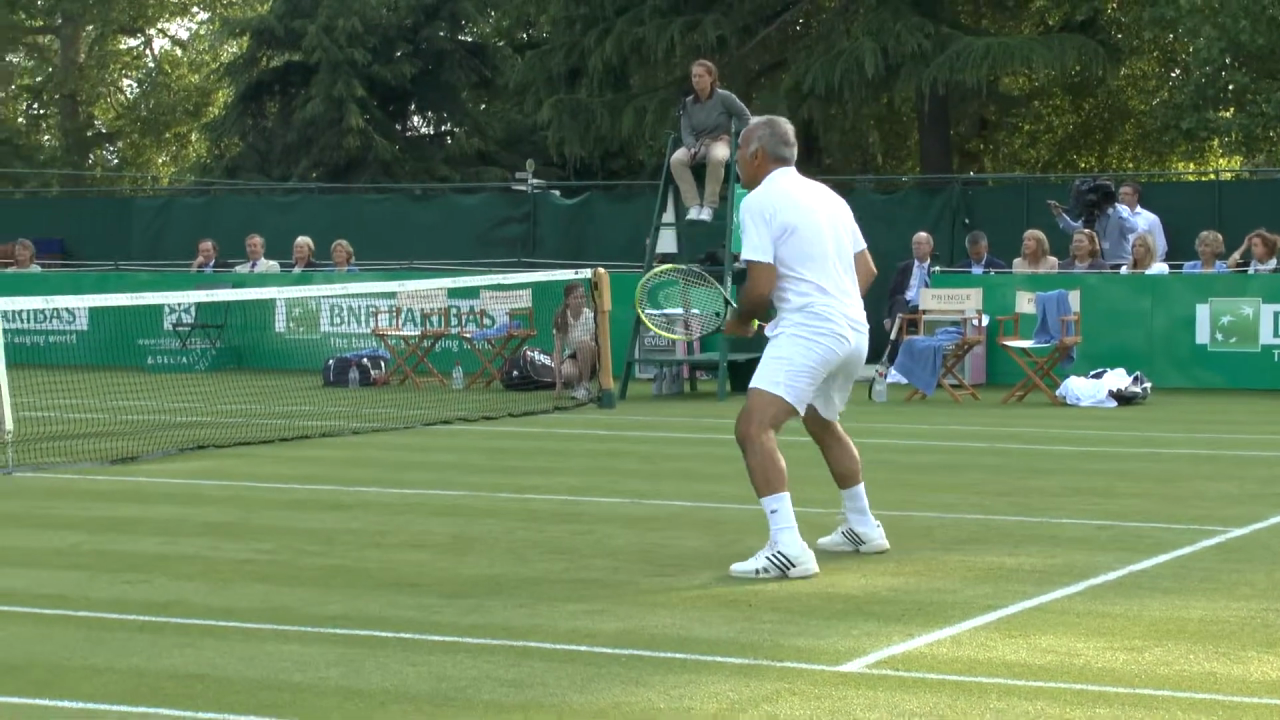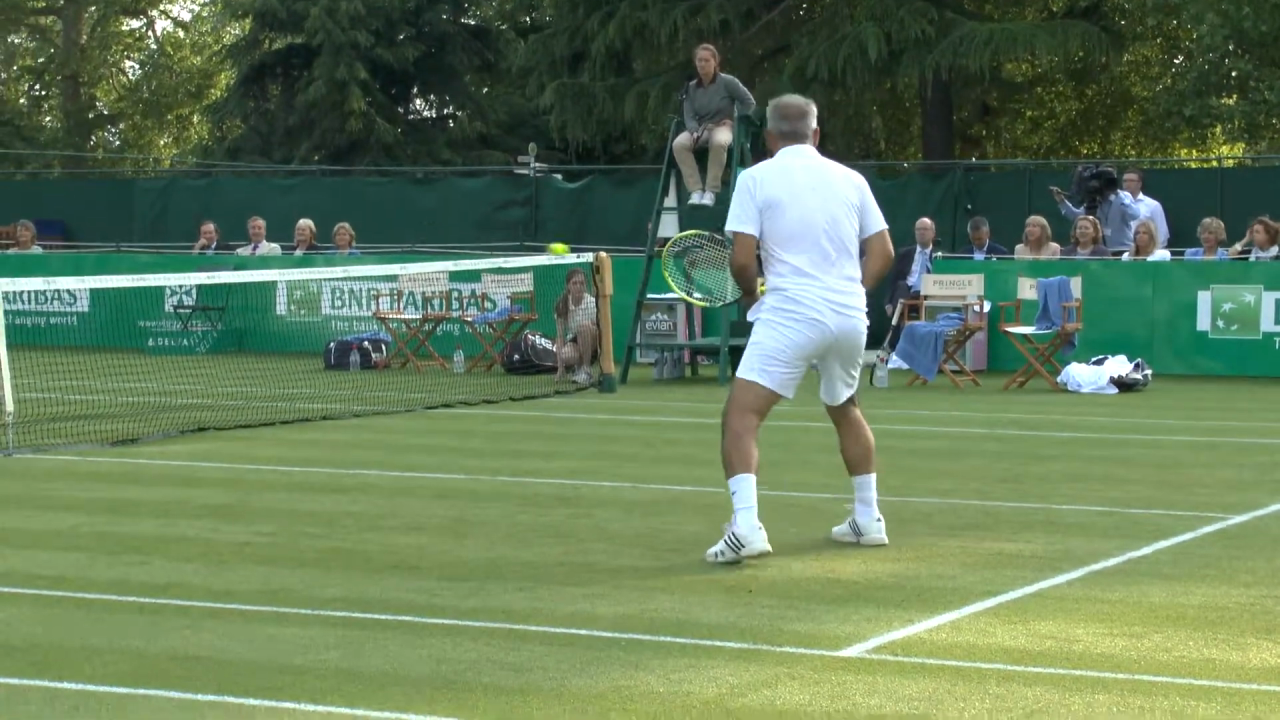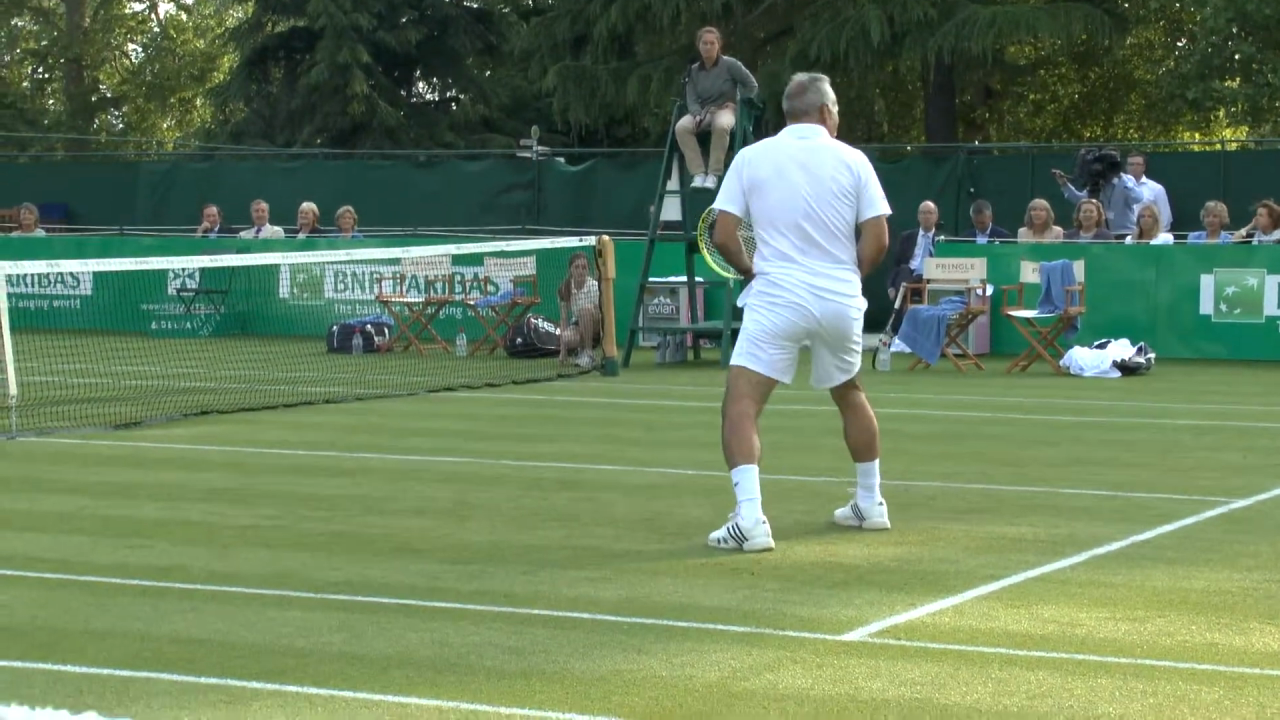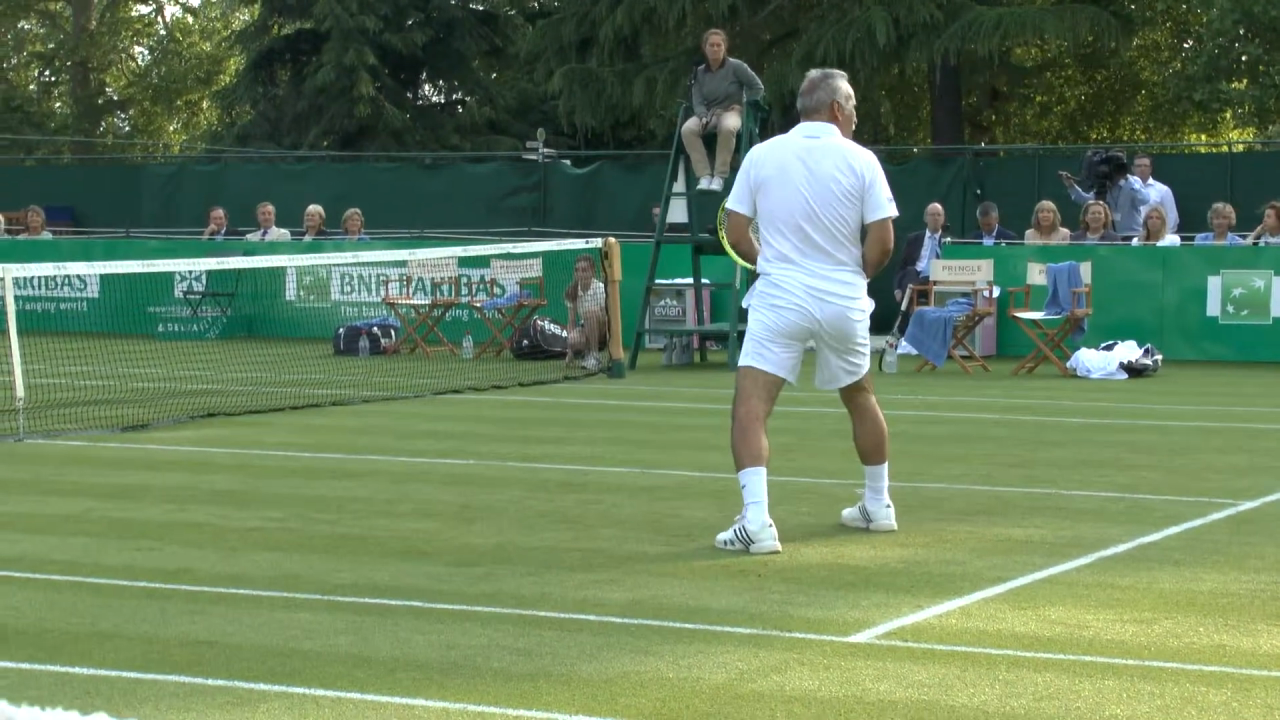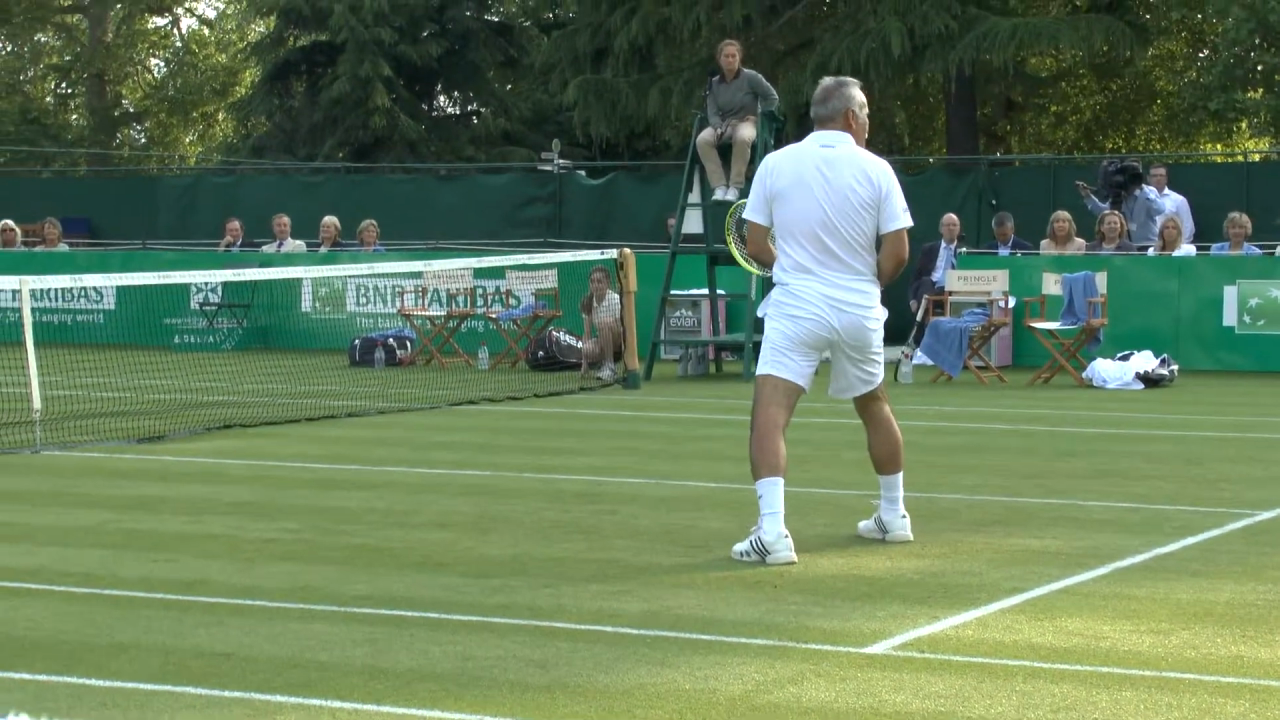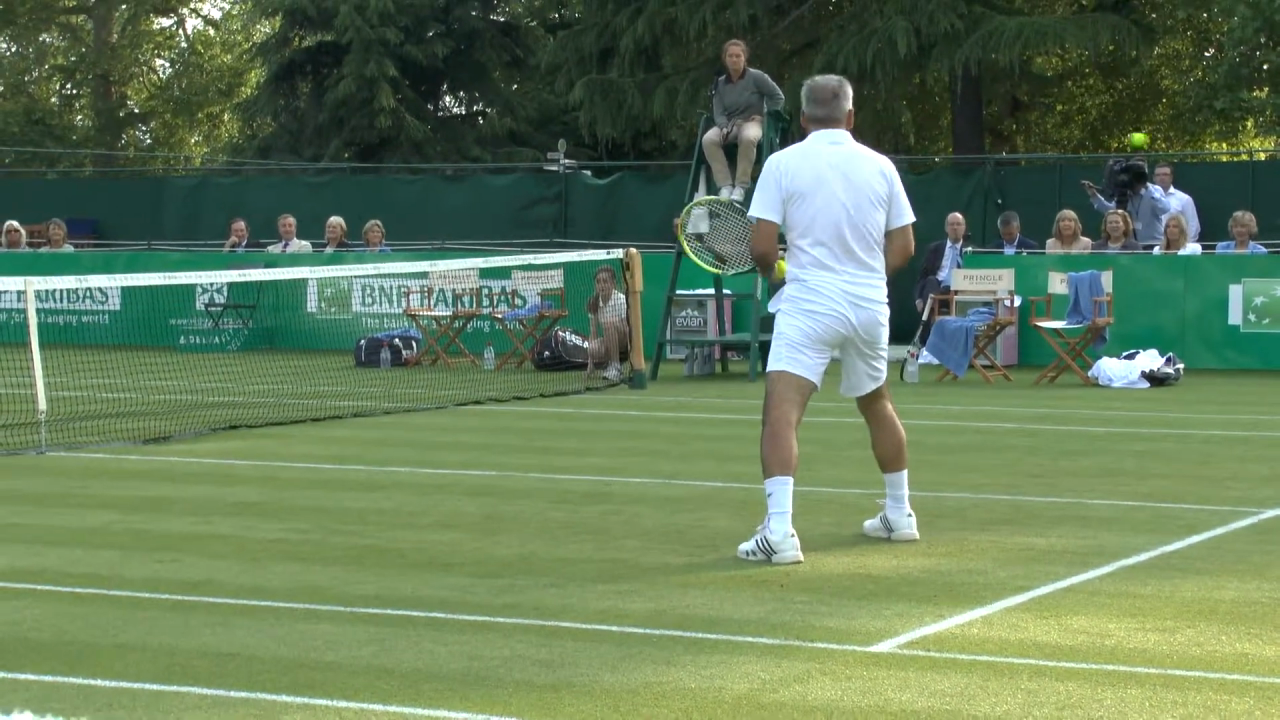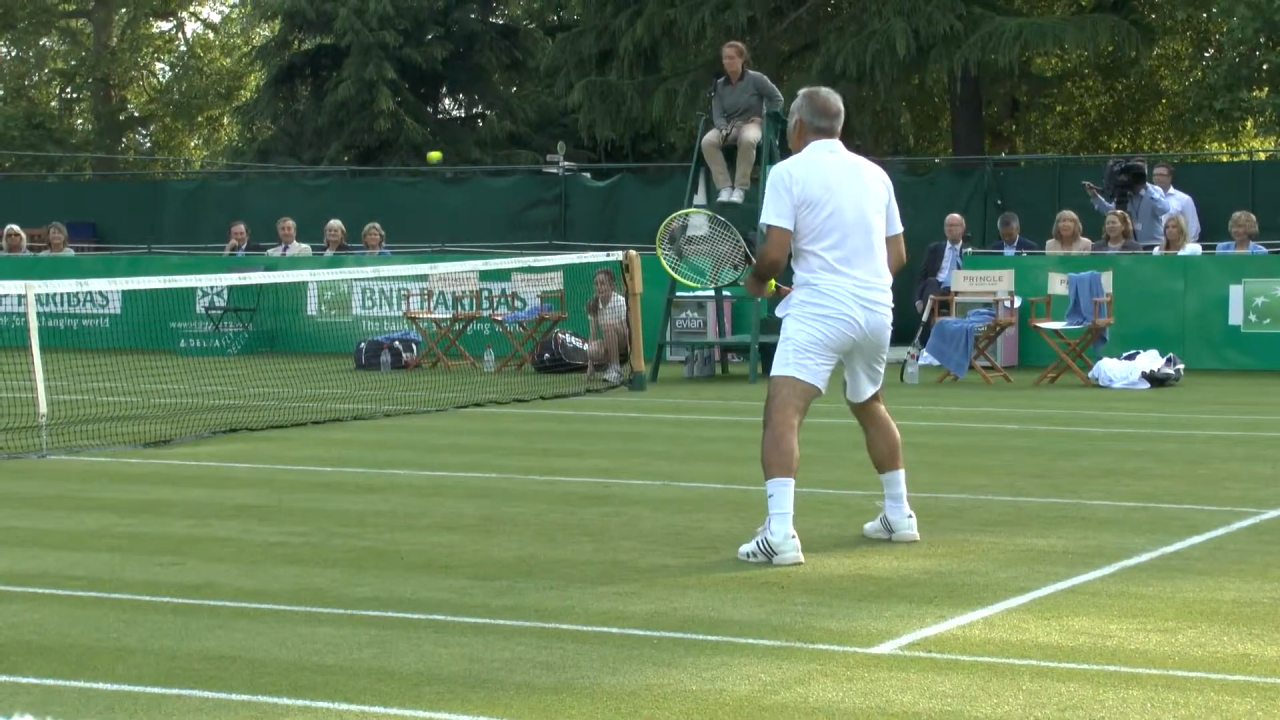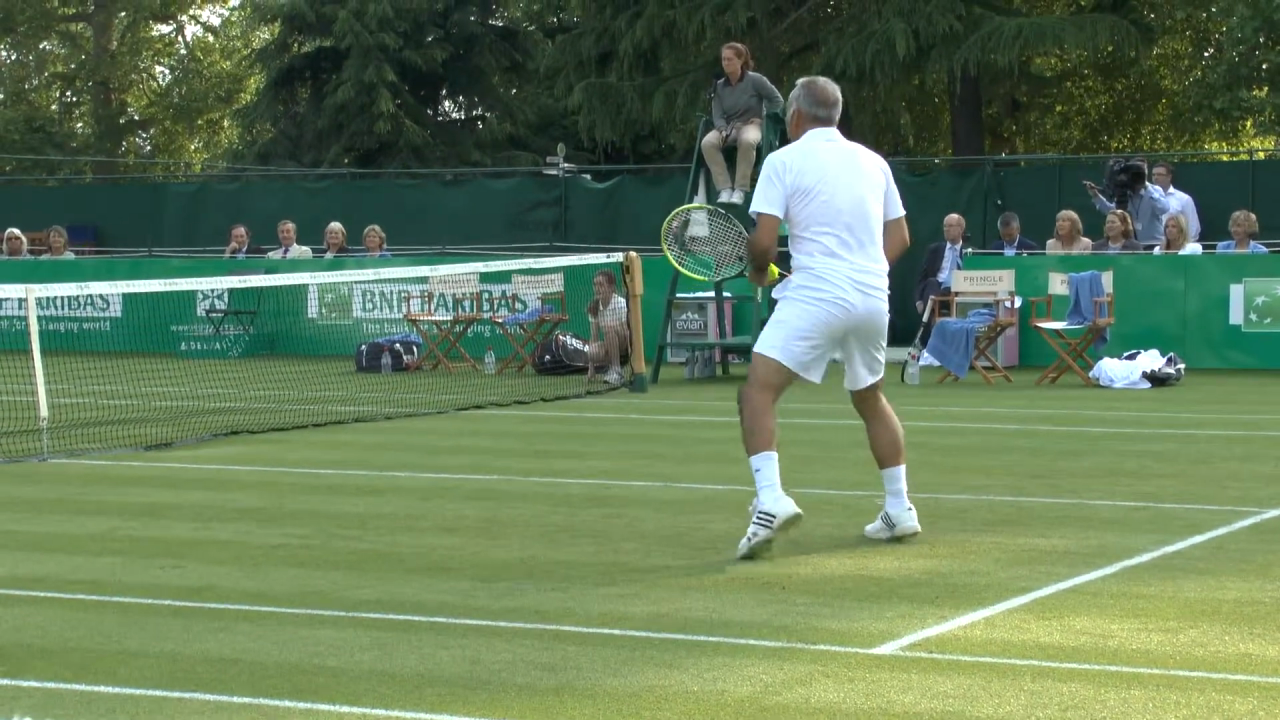
dt=0.3s
person 1, frame 1
left shoulder: (759, 201)
right shoulder: (828, 196)
left elbow: (761, 287)
right elbow: (867, 270)
left wrist: (741, 319)
left hip: (807, 331)
right hip: (851, 331)
left knee: (753, 428)
right knee: (822, 425)
left ankle: (788, 547)
right ankle: (863, 526)
person 1, frame 2
left shoulder: (756, 178)
right shoulder: (850, 179)
left elbow: (742, 260)
right elbow: (884, 254)
left wrist: (751, 293)
left hip: (792, 315)
right hip: (850, 317)
left knee: (740, 418)
right knee: (846, 411)
left ankle: (745, 525)
right ankle: (867, 518)
person 1, frame 3
left shoulder: (751, 157)
right shoulder: (853, 159)
left elbow: (723, 236)
right elbow: (878, 241)
left wrist: (750, 270)
left hip: (777, 299)
right hip: (841, 301)
left knee: (740, 405)
right knee: (850, 395)
left ankle: (749, 518)
right ankle: (870, 503)
person 1, frame 4
left shoulder: (760, 155)
right shoulder: (861, 160)
left elbow: (737, 235)
right elbow: (882, 244)
left hip: (779, 300)
right hip: (843, 303)
left knee: (749, 408)
right knee: (861, 398)
left ankle: (756, 521)
right ankle: (877, 505)
person 1, frame 5
left shoulder: (775, 164)
right shoulder: (876, 169)
left elbow: (756, 245)
right elbow: (896, 254)
left hip: (795, 309)
right hip: (858, 311)
left knee: (768, 418)
right knee: (875, 408)
left ankle: (772, 532)
right ankle: (893, 516)
person 1, frame 6
left shoulder: (783, 163)
right shoulder: (880, 165)
left elbow: (762, 246)
right elbow: (903, 249)
left wrist: (769, 267)
left hip: (810, 306)
right hip: (869, 306)
left knee: (780, 414)
right knee: (877, 405)
left ankle: (779, 531)
right ankle: (898, 514)
person 1, frame 7
left shoulder: (789, 172)
right shoulder: (874, 174)
left elbow: (775, 254)
right elbow: (897, 255)
left wrist: (757, 279)
left hip: (819, 311)
right hip: (876, 311)
left knee: (782, 416)
right knee: (870, 407)
left ankle: (780, 532)
right ankle: (899, 514)
person 1, frame 8
left shoulder: (783, 160)
right shoulder: (874, 162)
left elbow: (763, 242)
right elbow: (899, 240)
left wrist: (758, 270)
left hip: (817, 296)
right hip: (872, 299)
left knee: (756, 392)
right knee: (870, 401)
left ankle: (770, 500)
right ankle: (898, 512)
